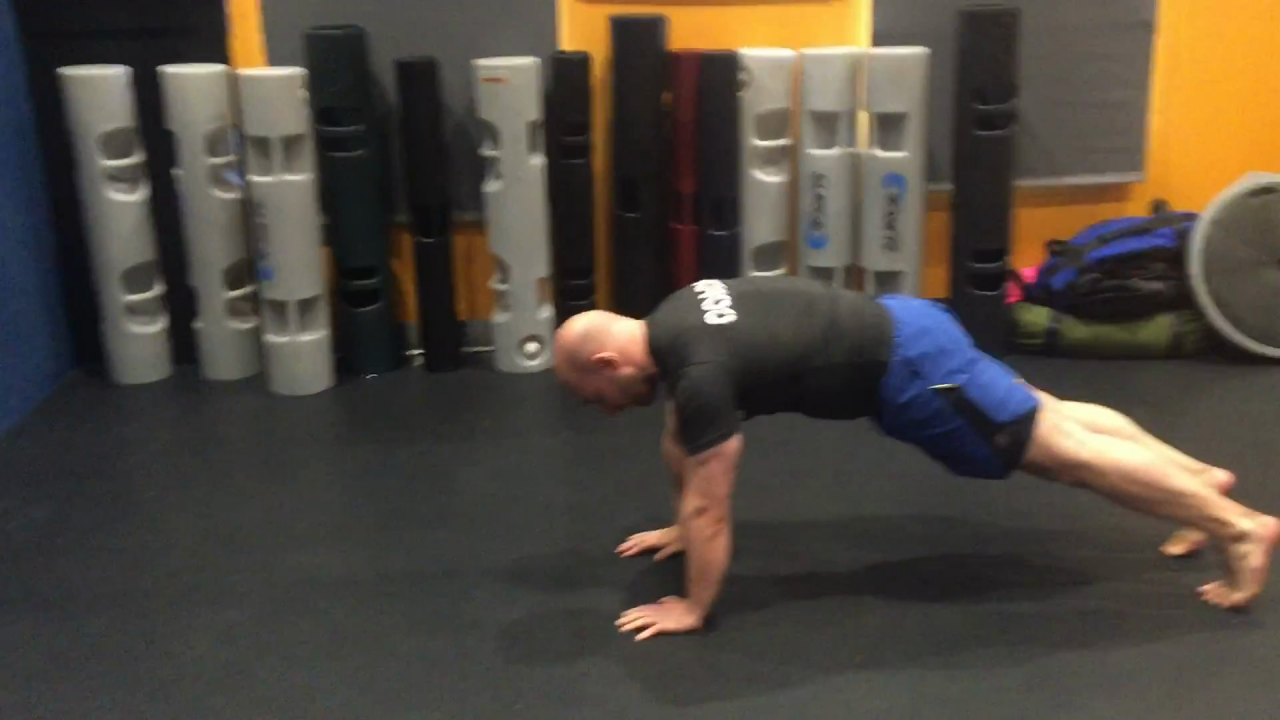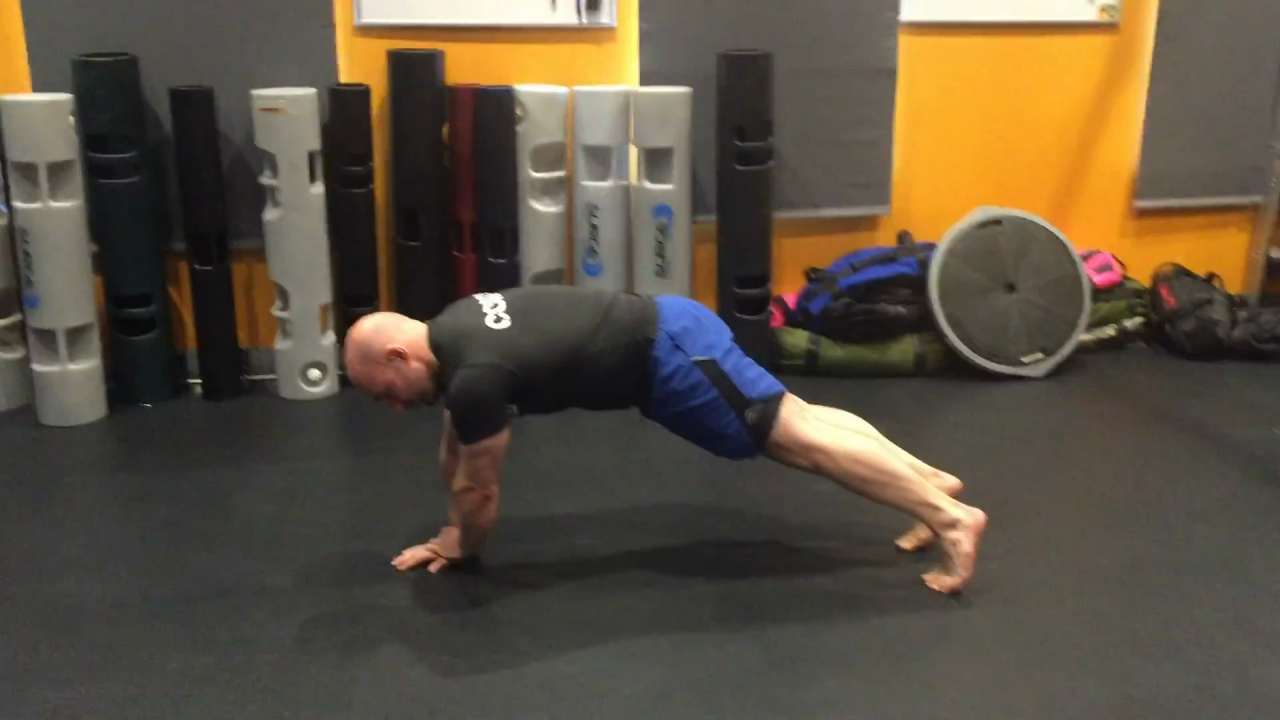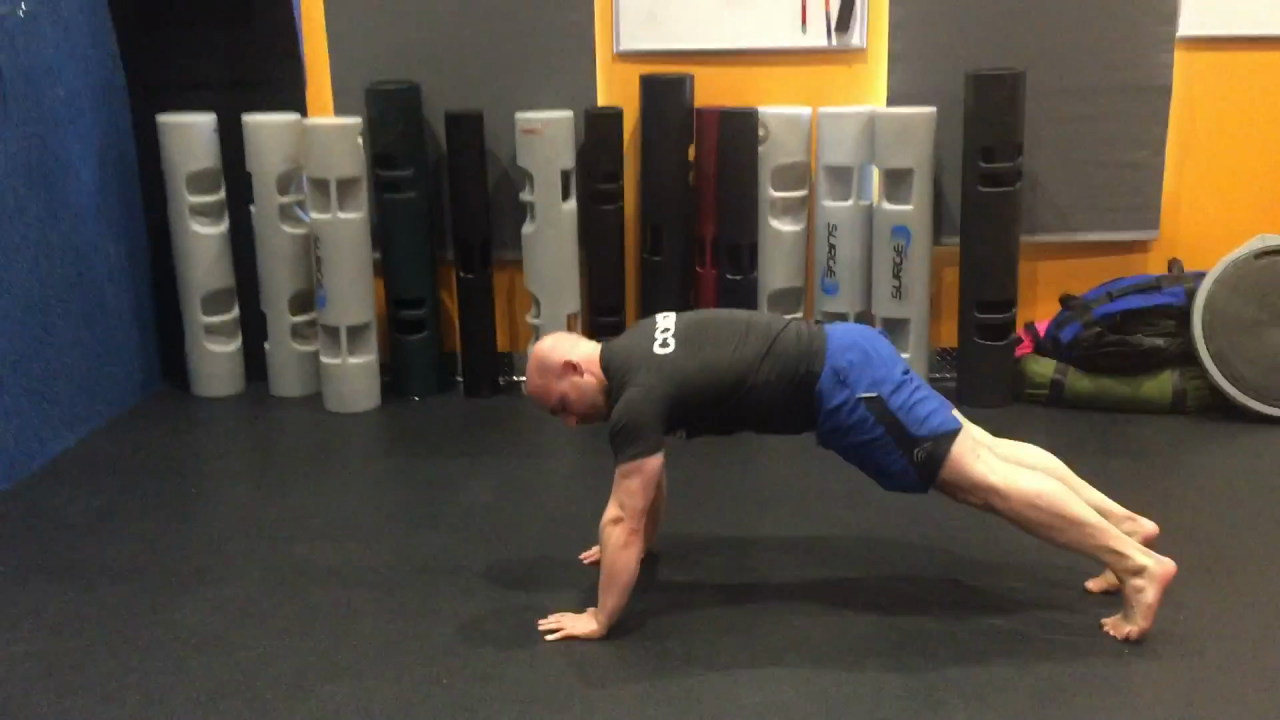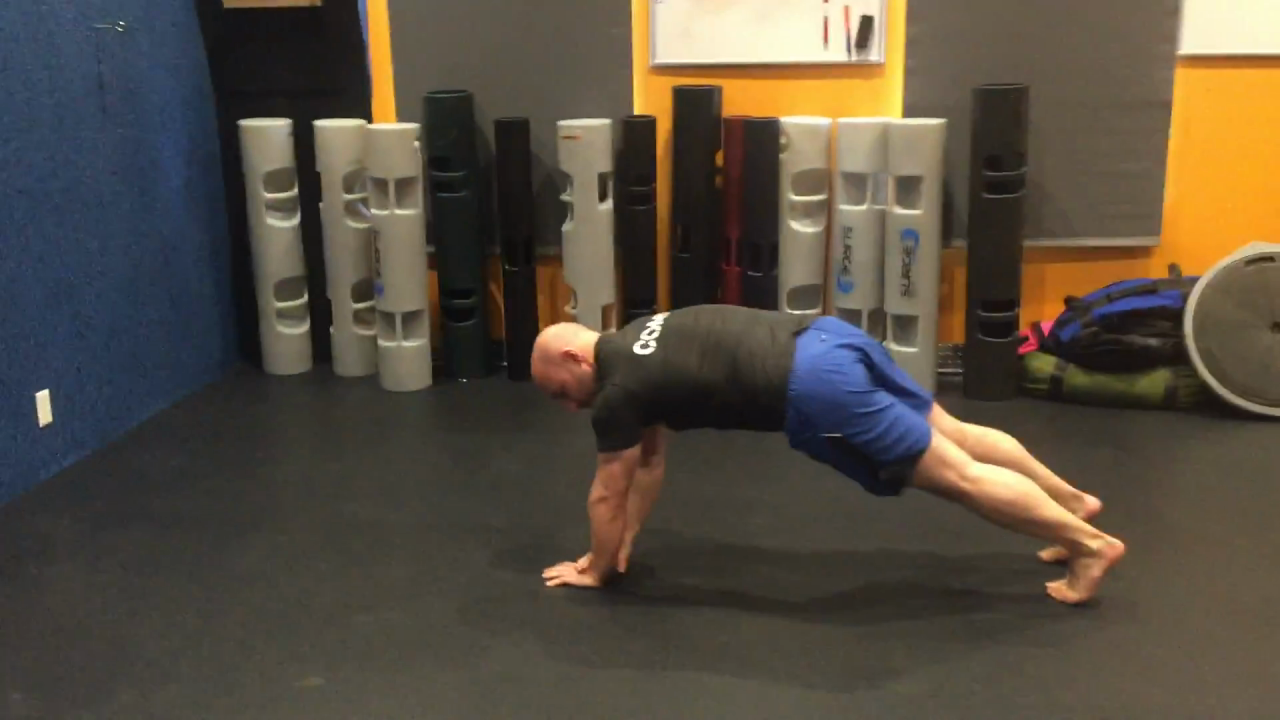
dt=1s
person 1, frame 1
left shoulder: (699, 371)
right shoulder: (671, 325)
left elbow: (709, 505)
right elbow: (679, 445)
left wrist: (693, 609)
right wrist: (679, 528)
left hip: (906, 369)
right hip: (898, 327)
left knee: (1061, 450)
right knee: (1049, 415)
right ankle: (1203, 476)
person 1, frame 2
left shoulder: (475, 373)
right shoulder: (451, 334)
left elbow: (478, 488)
right elbow: (457, 451)
left wrist: (462, 544)
right wrist: (455, 531)
left hip: (668, 357)
right hip: (663, 332)
left knee: (797, 436)
right knee: (797, 421)
left ankle: (951, 517)
right ankle: (934, 484)
person 1, frame 3
left shoulder: (636, 393)
right shoulder: (631, 352)
left elbow: (623, 514)
right elbow: (649, 476)
left wrist: (599, 619)
right wrist: (636, 543)
left hip: (841, 385)
right hip: (843, 354)
left knee: (977, 474)
right knee: (981, 448)
left ankle: (1136, 566)
right ankle: (1128, 525)
person 1, frame 4
left shoulder: (619, 388)
right shoulder: (638, 346)
left elbow: (608, 494)
right elbow: (650, 460)
left wrist: (596, 571)
right wrist: (624, 543)
left hip: (814, 391)
right hip: (827, 340)
left knee: (956, 475)
right knee: (954, 435)
left ankle: (1091, 544)
right ankle: (1076, 503)
